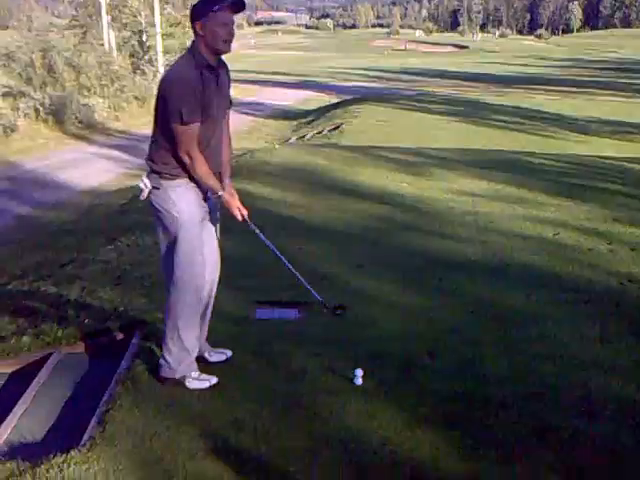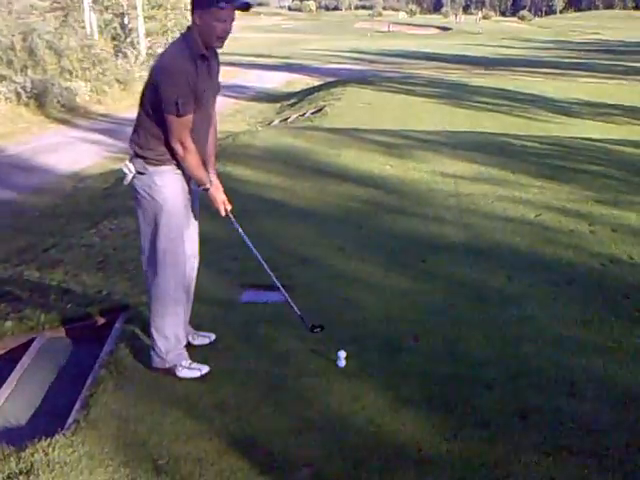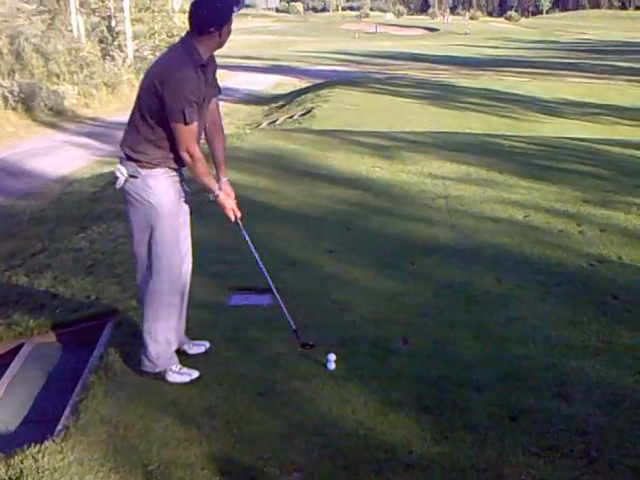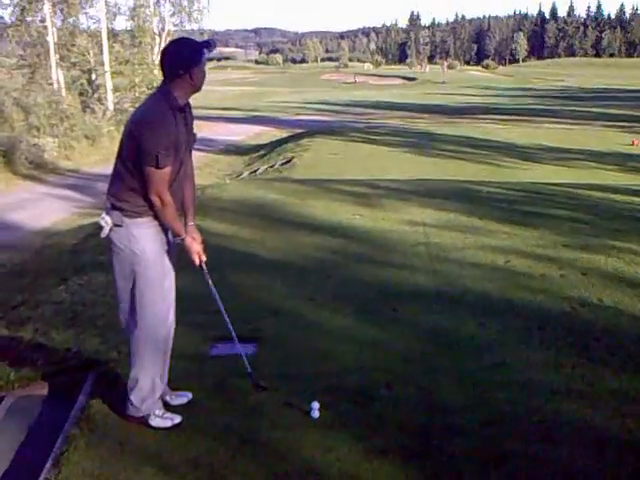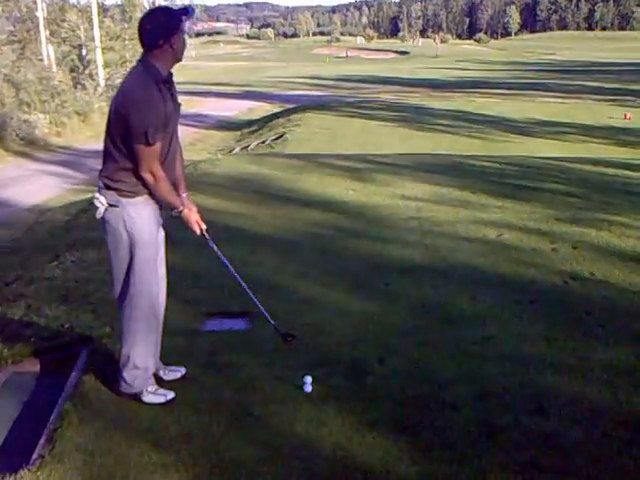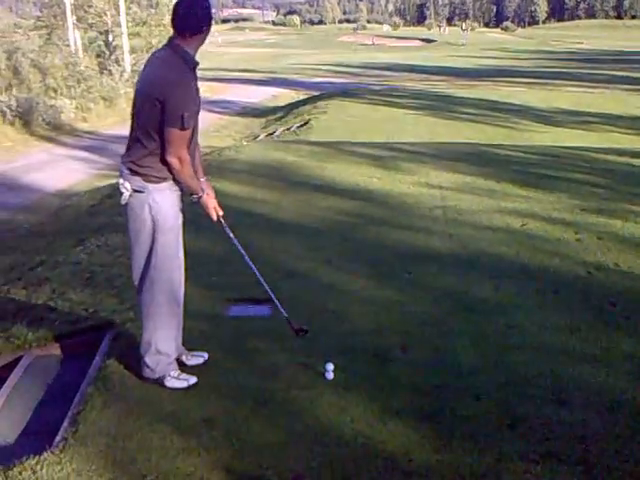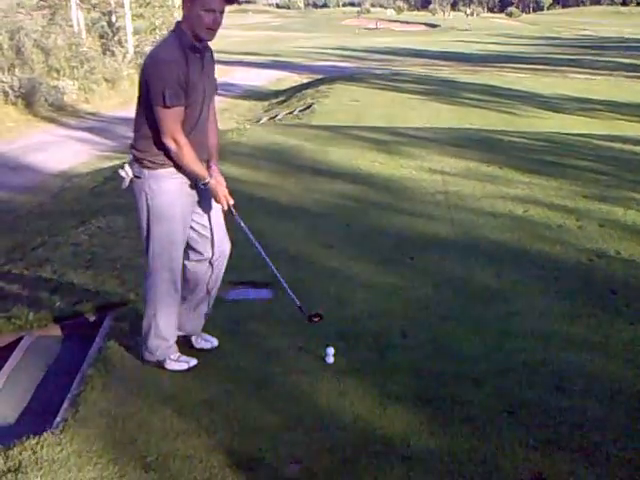
dt=0.7s
person 1, frame 1
left shoulder: (220, 70)
right shoulder: (182, 78)
right elbow: (189, 153)
left wrist: (227, 182)
right wrist: (221, 194)
left hip: (201, 184)
right hip: (176, 187)
left knee: (208, 271)
right knee: (190, 276)
left ankle: (195, 343)
right ankle: (176, 364)
person 1, frame 2
left shoulder: (210, 57)
right shoulder: (176, 66)
right elbow: (180, 143)
left wrist: (212, 173)
right wrist: (208, 187)
left hip: (181, 170)
right hip: (159, 172)
left knee: (186, 256)
right knee: (170, 263)
left ankle: (179, 327)
right ankle: (167, 352)
person 1, frame 3
left shoulder: (205, 62)
right shoulder: (178, 74)
left elbow: (212, 120)
right elbow: (188, 149)
left wrist: (223, 177)
right wrist: (217, 193)
left hip: (167, 171)
right hip: (150, 175)
left knee: (178, 262)
right knee: (164, 267)
left ankle: (173, 337)
right ankle: (157, 357)
person 1, frame 4
left shoulder: (182, 110)
right shoulder: (157, 120)
left elbow: (186, 168)
right elbow: (157, 194)
left wrist: (191, 224)
right wrist: (184, 237)
left hip: (155, 221)
right hip: (134, 224)
left knee: (162, 312)
right knee: (151, 316)
left ankle: (157, 388)
right ankle: (142, 403)
person 1, frame 5
left shoulder: (162, 80)
right shoulder: (143, 94)
left elbow: (172, 142)
right elbow: (149, 170)
left wrist: (185, 195)
right wrist: (181, 209)
left hip: (145, 199)
right hip: (129, 203)
left knee: (152, 288)
right knee: (142, 292)
left ankle: (149, 363)
right ankle: (135, 379)
person 1, frame 6
left shoulder: (166, 59)
right shoulder: (180, 81)
right elbow: (175, 156)
left wrist: (202, 180)
right wrist: (200, 193)
left hip: (155, 181)
right hip: (152, 186)
left knee: (170, 274)
right knee: (160, 277)
left ankle: (170, 347)
right ankle: (158, 363)
person 1, frame 7
left shoulder: (204, 53)
right shoulder: (165, 60)
right elbow: (172, 138)
left wrist: (214, 168)
right wrist: (209, 179)
left hip: (192, 172)
right hip: (162, 176)
left knee: (214, 248)
right knee: (166, 266)
left ankle: (187, 324)
right ankle: (159, 346)
